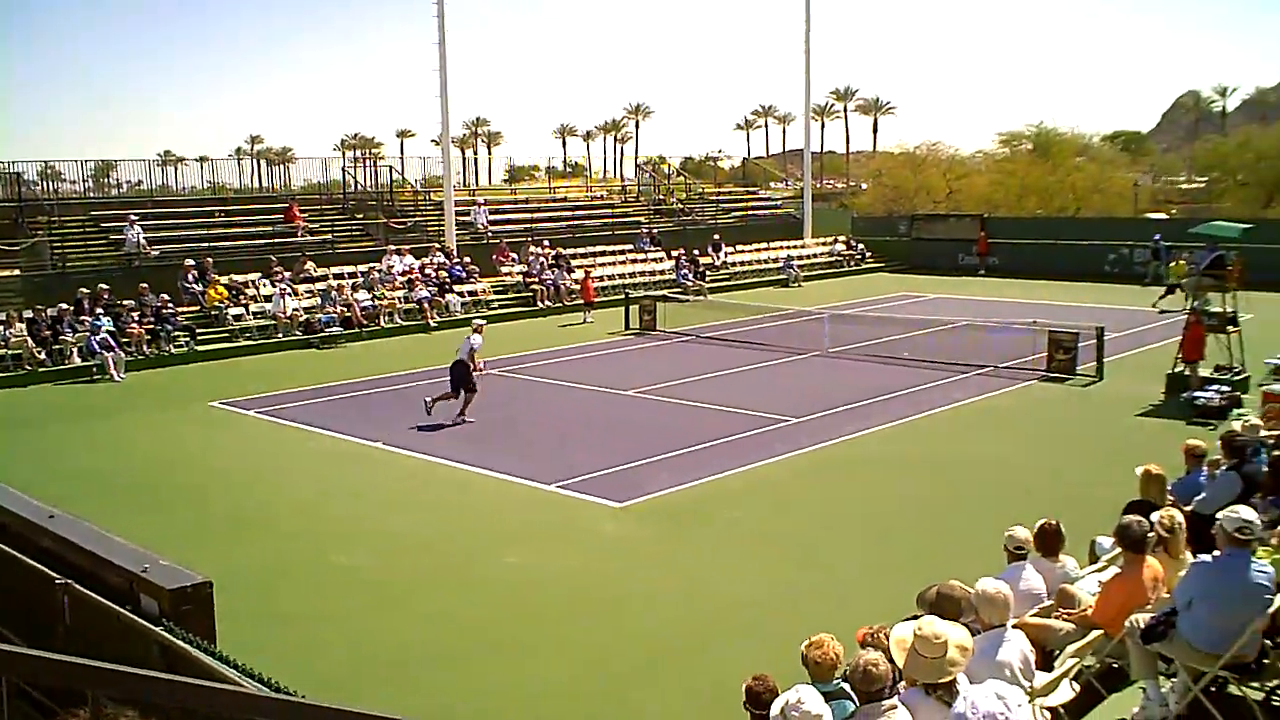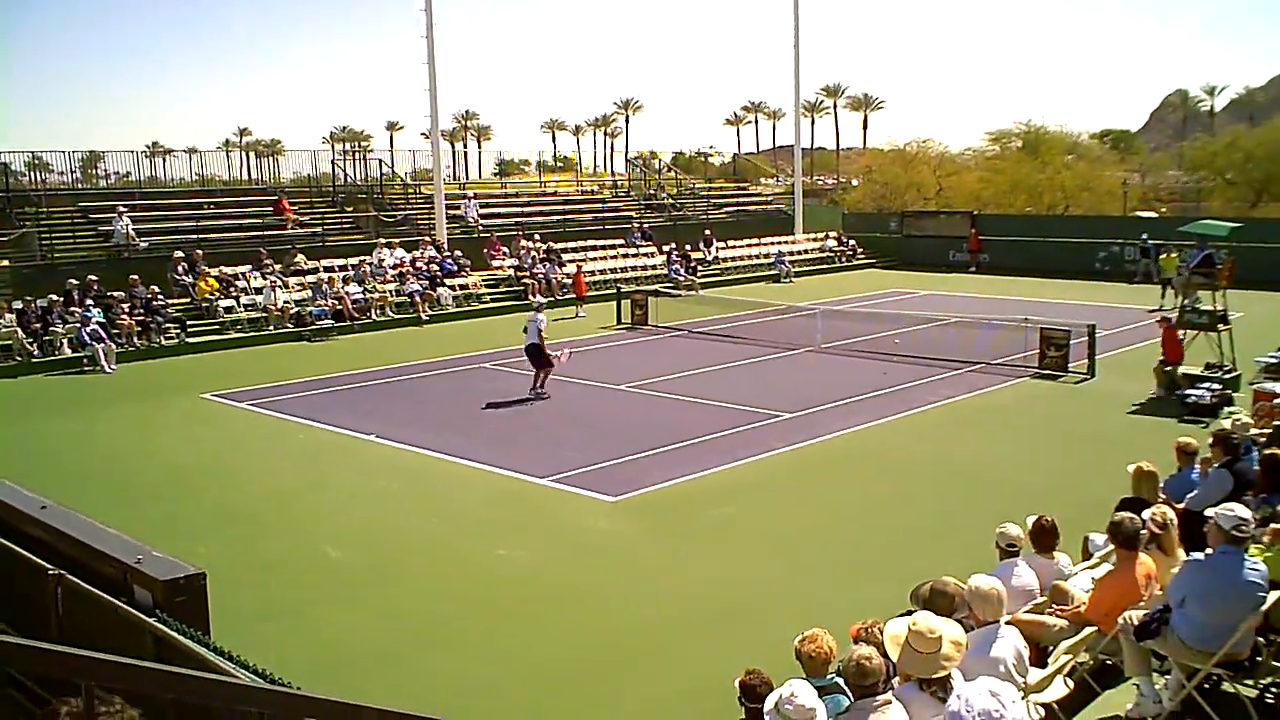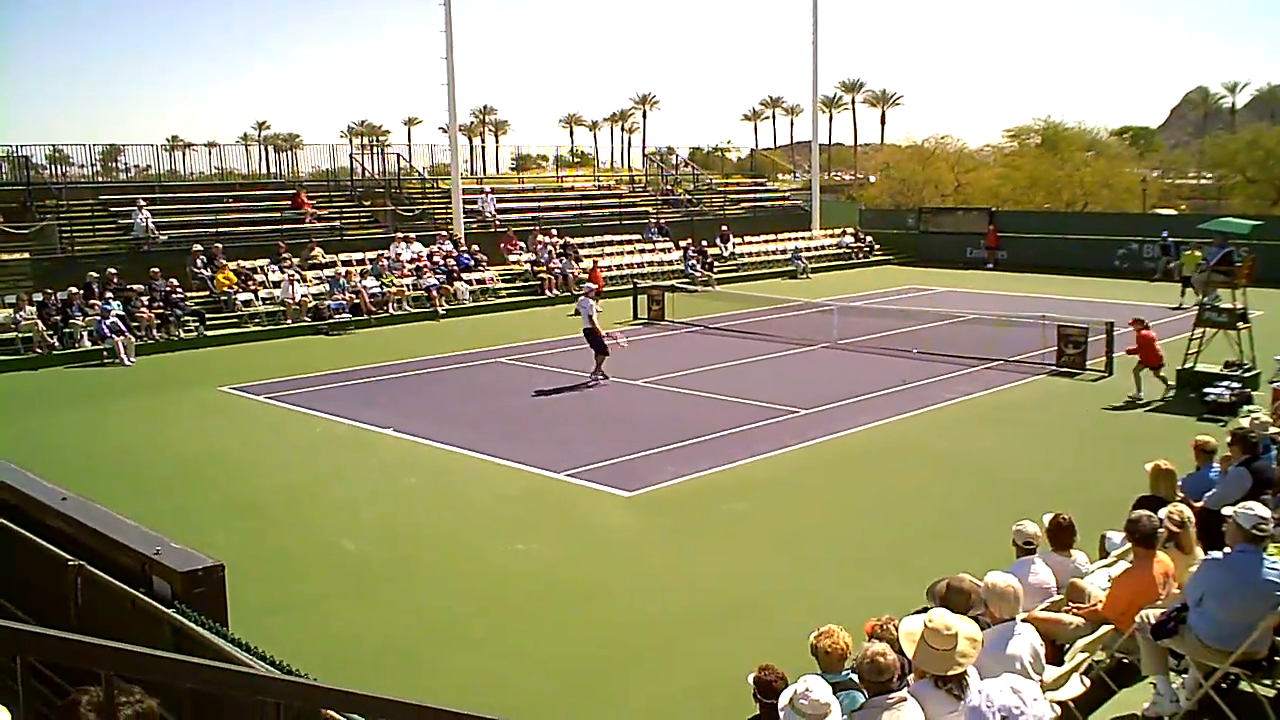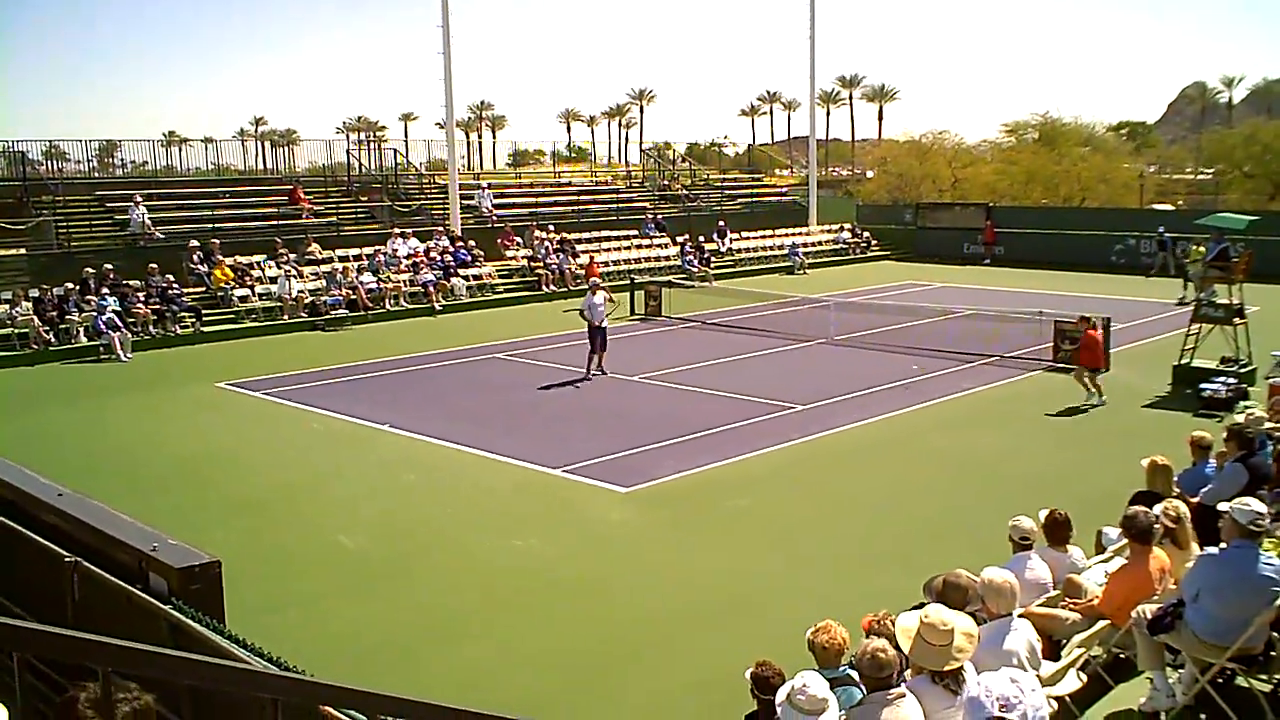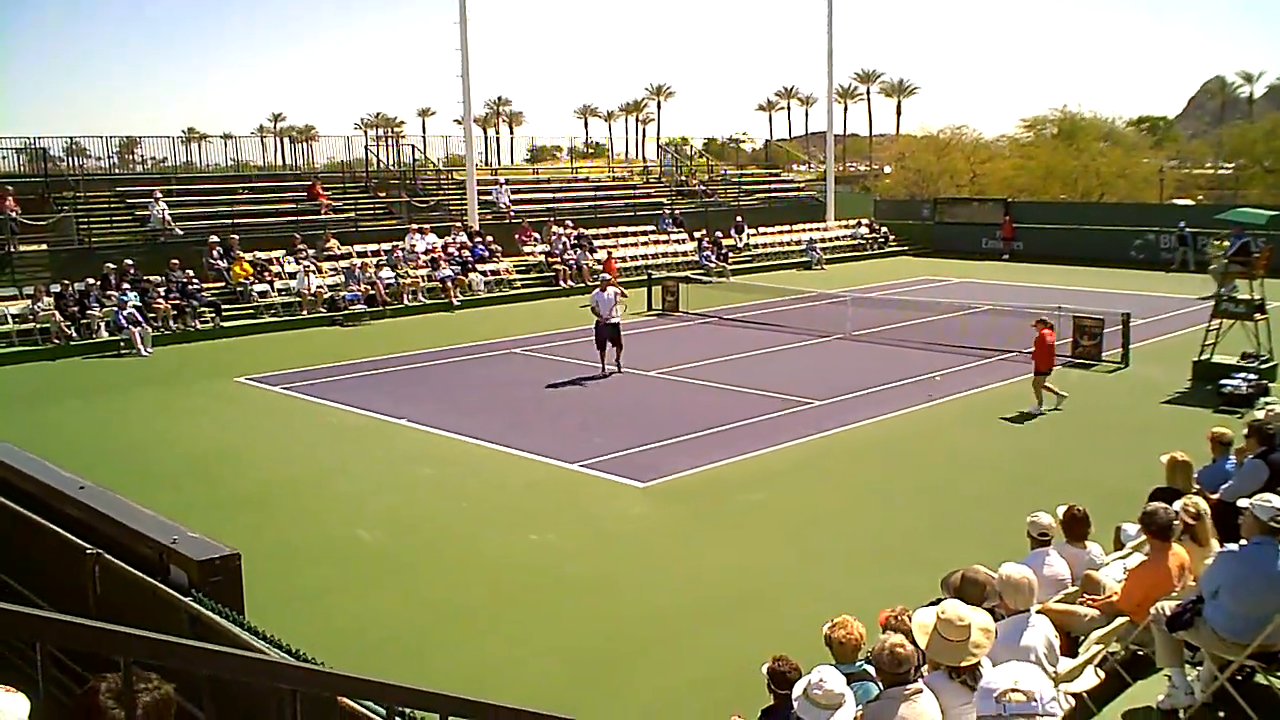
dt=0.5s
person 1, frame 1
left shoulder: (1206, 567)
right shoulder: (1267, 573)
left elbow: (1180, 603)
left hip: (1202, 651)
right hip: (1246, 653)
left knee: (1136, 624)
left ankle: (1156, 701)
right ankle: (1180, 695)
person 1, frame 2
left shoulder: (1197, 565)
right shoulder: (1260, 571)
left elbow: (1172, 600)
right elbow: (1240, 607)
left hip: (1194, 648)
right hip: (1238, 651)
left knee: (1128, 621)
left ankle: (1149, 698)
right ankle: (1174, 691)
person 1, frame 3
left shoulder: (1216, 564)
left elbow: (1190, 598)
right elbow: (1262, 608)
left hip: (1211, 647)
right hip: (1256, 650)
left knee: (1145, 620)
left ankle: (1166, 697)
right ankle: (1191, 691)
person 1, frame 4
left shoulder: (1211, 560)
left elbow: (1185, 593)
left hip: (1208, 642)
right hip: (1252, 646)
left knee: (1141, 616)
left ankle: (1163, 693)
right ankle: (1186, 686)
person 1, frame 5
left shoulder: (1232, 556)
left elbow: (1204, 590)
left hip: (1226, 639)
left knee: (1160, 612)
left ankle: (1181, 689)
right ankle: (1205, 684)
